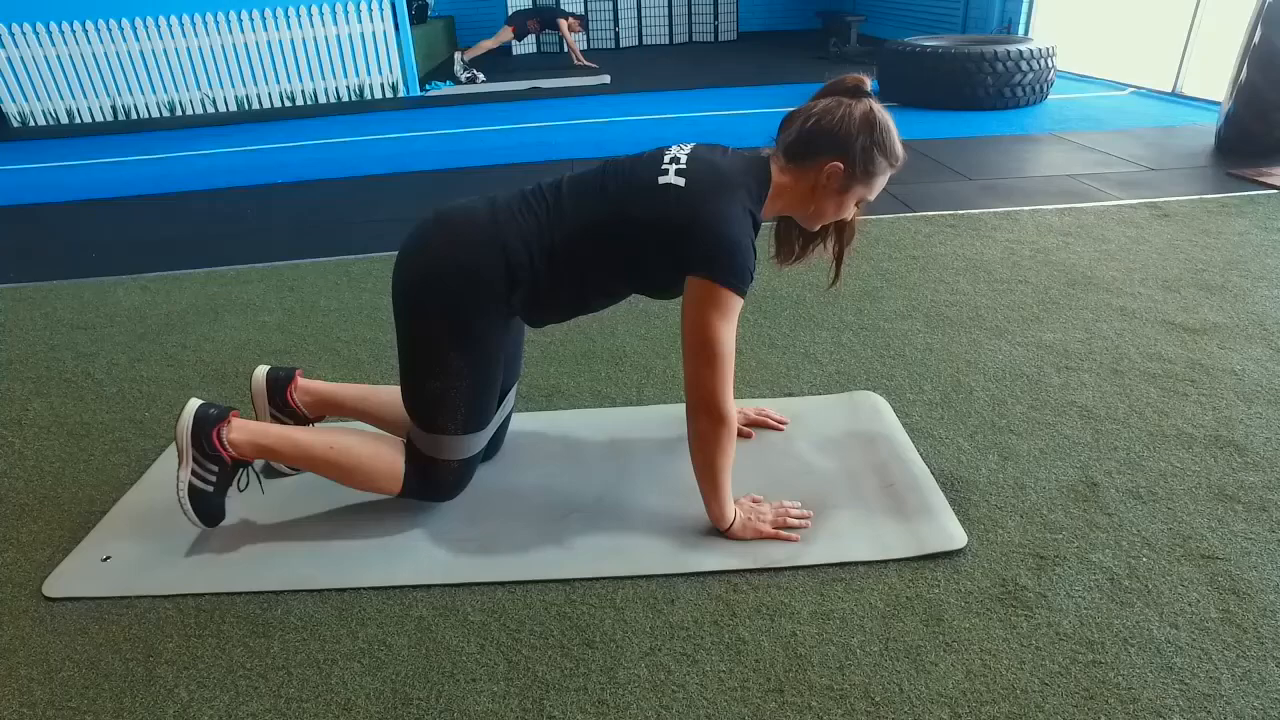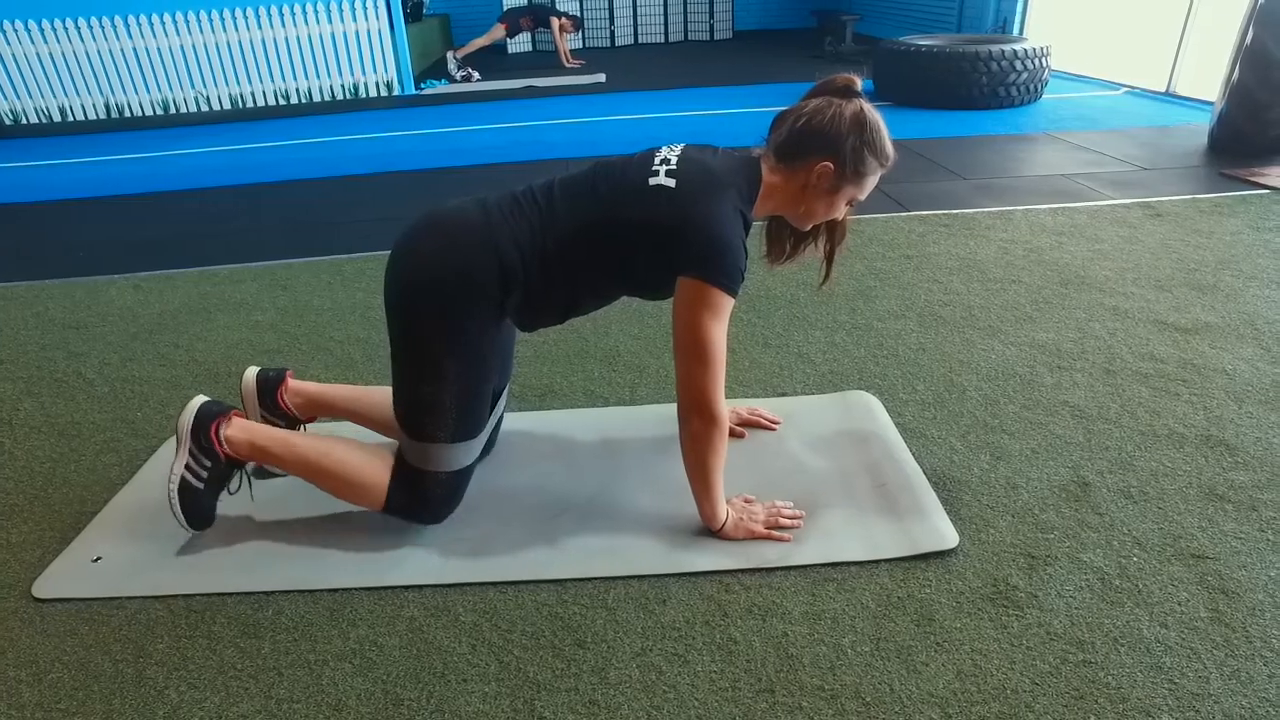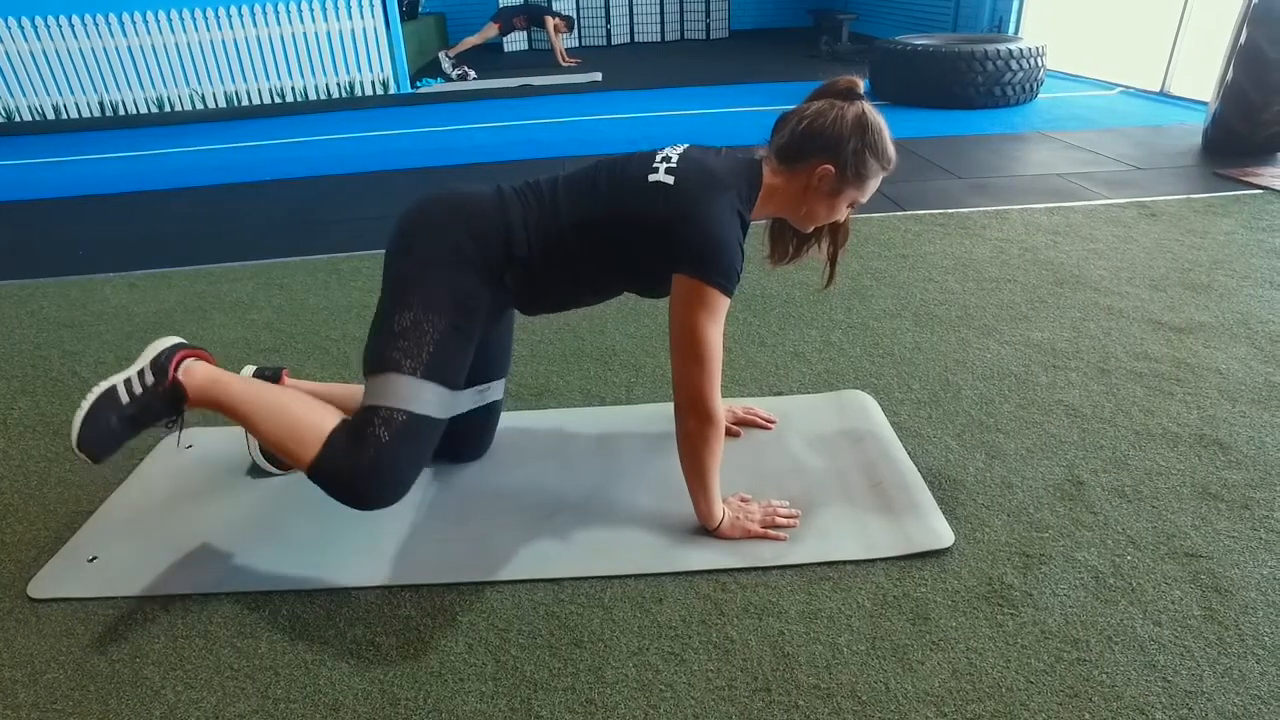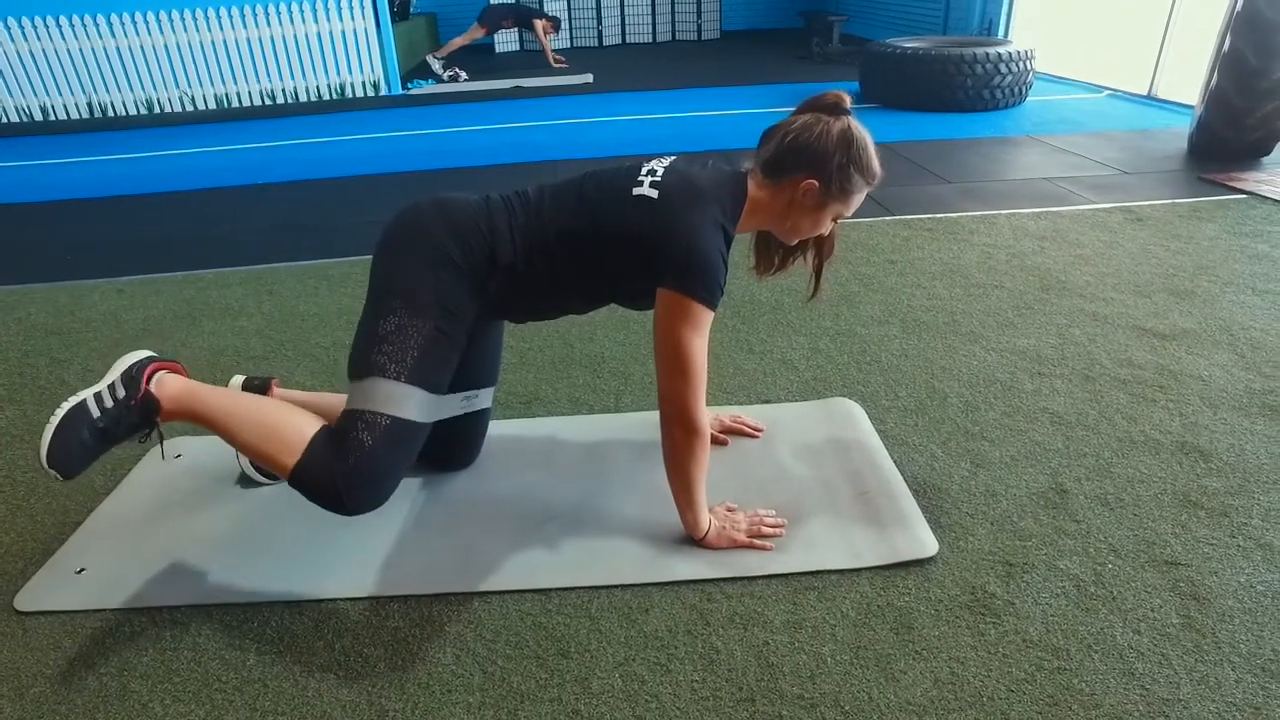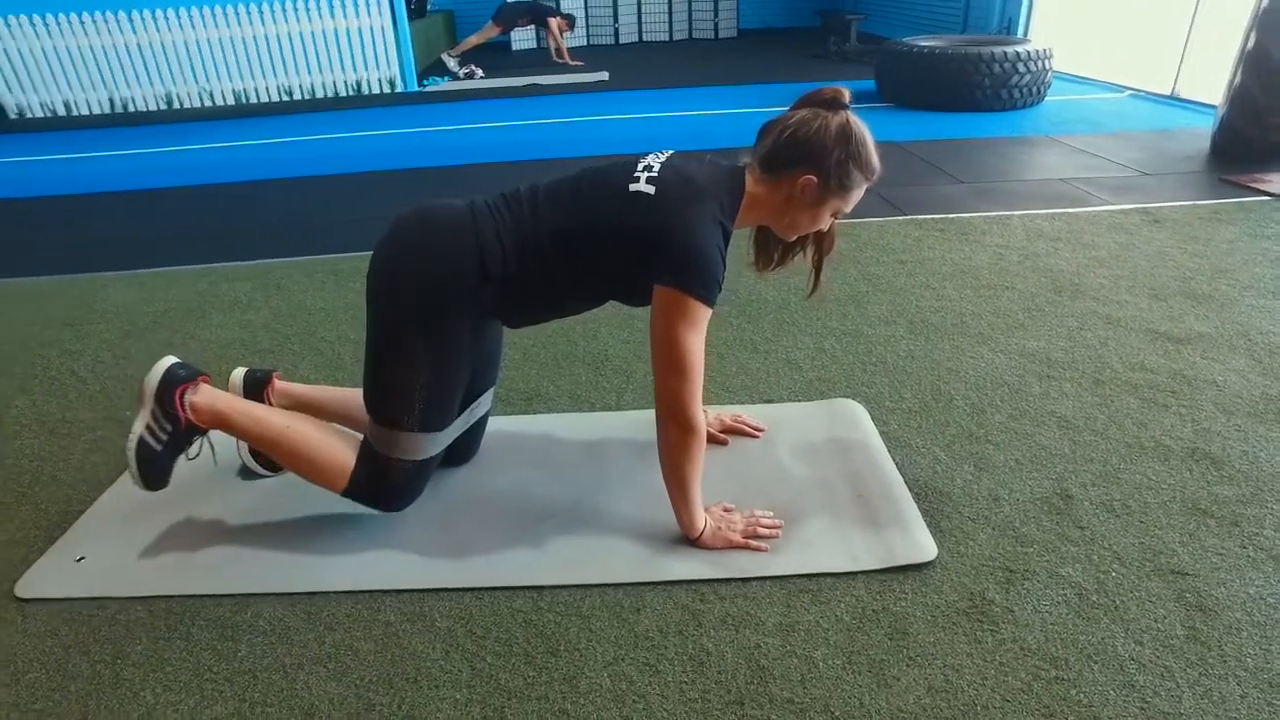
dt=0.5s
person 1, frame 1
left shoulder: (734, 171)
right shoulder: (726, 226)
right elbow: (708, 402)
left wrist: (723, 410)
right wrist: (727, 514)
left hip: (470, 255)
right hip: (464, 278)
left knee: (480, 435)
right knee: (440, 472)
left ankle: (296, 395)
right ankle: (231, 435)
person 1, frame 2
left shoulder: (723, 171)
right shoulder: (716, 226)
right elbow: (699, 403)
left wrist: (713, 411)
right wrist: (718, 514)
left hip: (461, 255)
right hip: (455, 281)
left knee: (465, 433)
right knee: (429, 492)
left ankle: (287, 395)
right ankle: (231, 436)
person 1, frame 3
left shoulder: (729, 174)
right shoulder: (714, 225)
right elbow: (694, 400)
left wrist: (710, 409)
right wrist: (713, 513)
left hip: (474, 250)
right hip: (453, 254)
left knee: (465, 439)
right knee: (371, 473)
left ankle: (282, 388)
right ankle: (186, 378)
person 1, frame 4
left shoulder: (715, 187)
right shoulder: (699, 238)
right elbow: (679, 412)
left wrist: (697, 419)
right wrist: (699, 522)
left hip: (463, 257)
right hip: (441, 263)
left knee: (453, 449)
right knee: (355, 477)
left ankle: (269, 398)
right ankle: (158, 390)
person 1, frame 5
left shoulder: (712, 182)
right shoulder: (695, 233)
right elbow: (676, 411)
left wrist: (698, 417)
right wrist: (696, 524)
left hip: (451, 260)
right hip: (436, 279)
left knee: (456, 445)
right knee: (391, 481)
left ankle: (268, 392)
right ankle: (196, 401)
